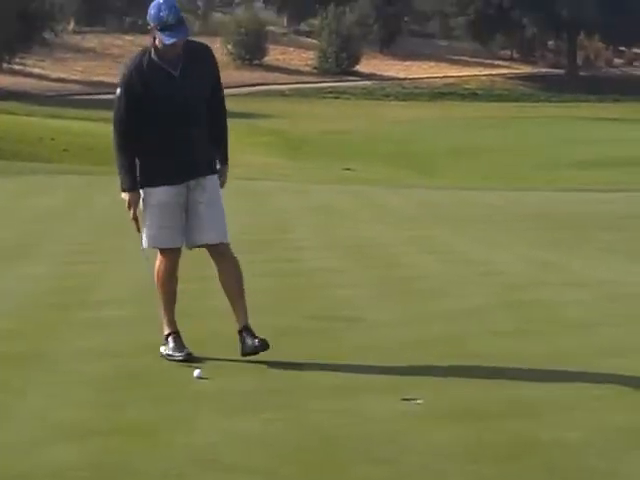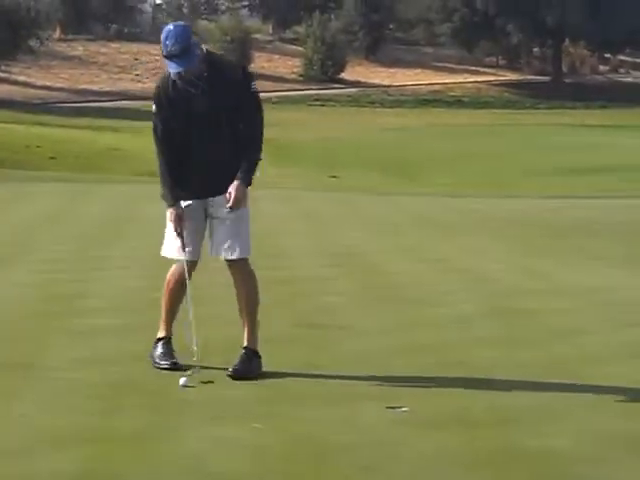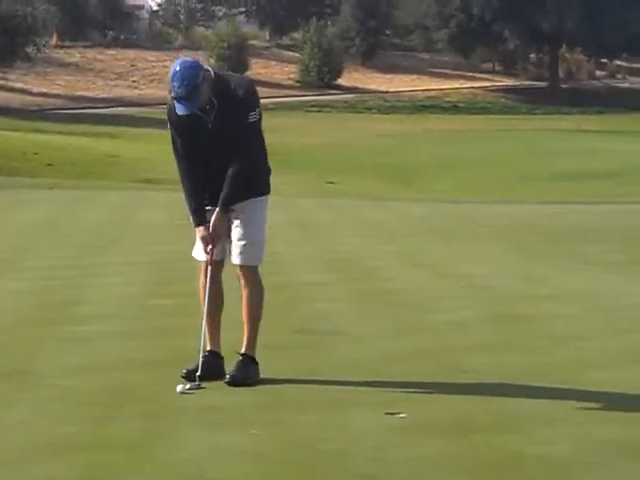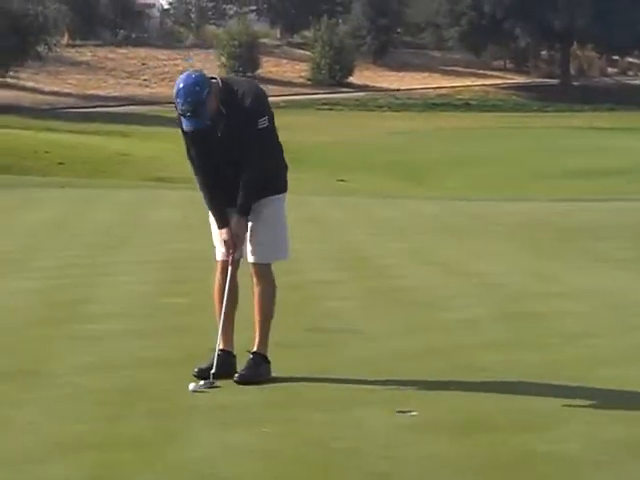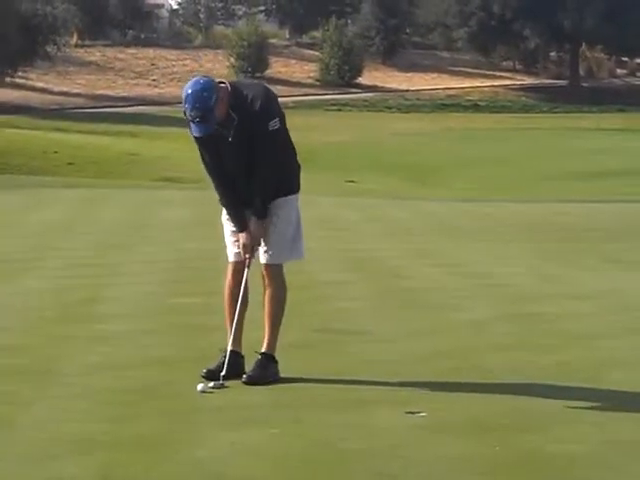
dt=0.4s
person 1, frame 1
left shoulder: (203, 56)
right shoulder: (136, 72)
left elbow: (216, 109)
right elbow: (123, 131)
left wrist: (222, 160)
right wrist: (128, 185)
left hip: (202, 170)
right hip: (158, 178)
left knee: (219, 249)
right knee: (168, 251)
left ankle: (245, 328)
right ankle: (170, 334)
person 1, frame 2
left shoulder: (233, 74)
right shoulder: (166, 89)
left elbow: (253, 129)
right elbow: (165, 148)
left wrist: (243, 179)
right wrist: (172, 200)
left hip: (228, 186)
right hip: (188, 189)
left knee: (238, 263)
right knee: (183, 264)
left ankle: (251, 349)
right ankle: (163, 339)
person 1, frame 3
left shoulder: (241, 93)
right shoulder: (177, 109)
left elbow: (244, 158)
right elbow: (187, 166)
left wrist: (223, 210)
right wrist: (199, 219)
left hip: (247, 191)
right hip: (206, 195)
left knee: (246, 269)
right knee: (209, 269)
left ankle: (248, 357)
right ankle: (213, 354)
person 1, frame 4
left shoulder: (250, 99)
right shoulder: (189, 114)
left elbow: (256, 163)
right elbow: (203, 171)
left wrist: (241, 214)
right wrist: (221, 222)
left hip: (263, 190)
right hip: (223, 194)
left knee: (260, 267)
right knee: (224, 267)
left ankle: (260, 356)
right ankle: (225, 353)
person 1, frame 5
left shoulder: (260, 102)
right shoulder: (200, 118)
left elbow: (269, 164)
right elbow: (218, 175)
left wrist: (259, 216)
right wrist: (241, 224)
left hip: (275, 192)
right hip: (236, 196)
left knee: (271, 269)
right knee: (235, 268)
left ankle: (268, 357)
right ankle: (234, 354)
